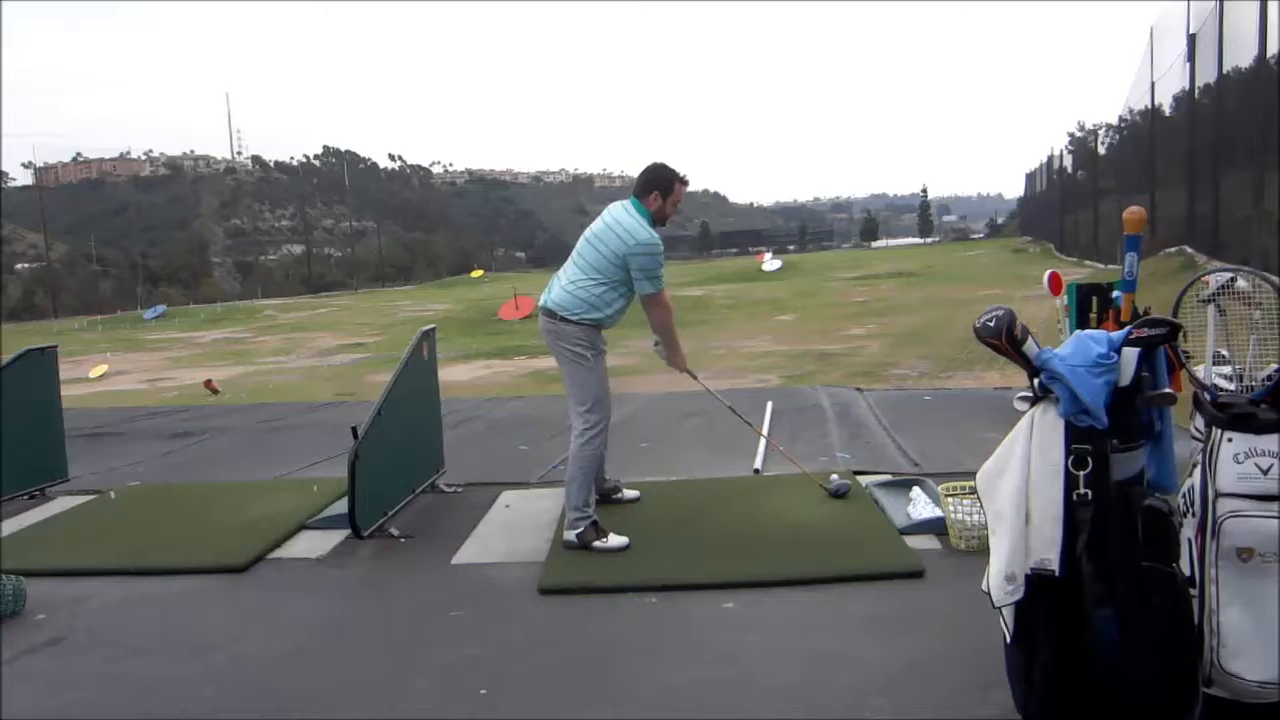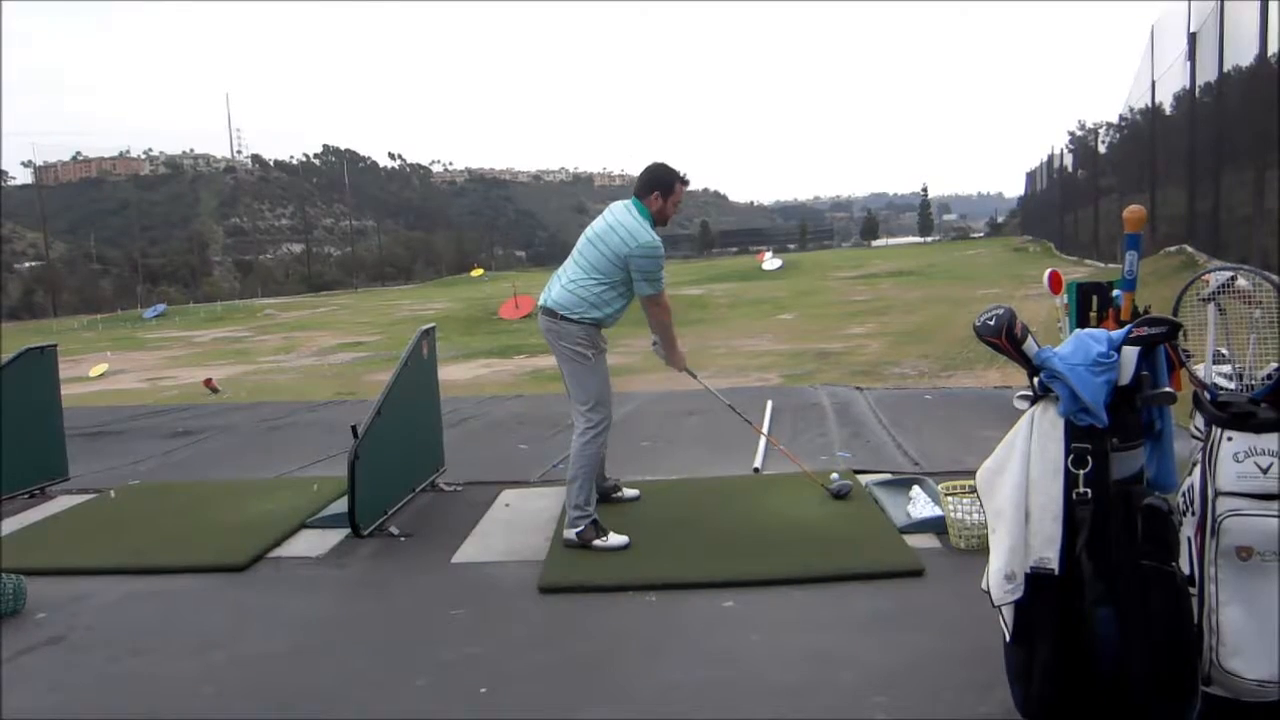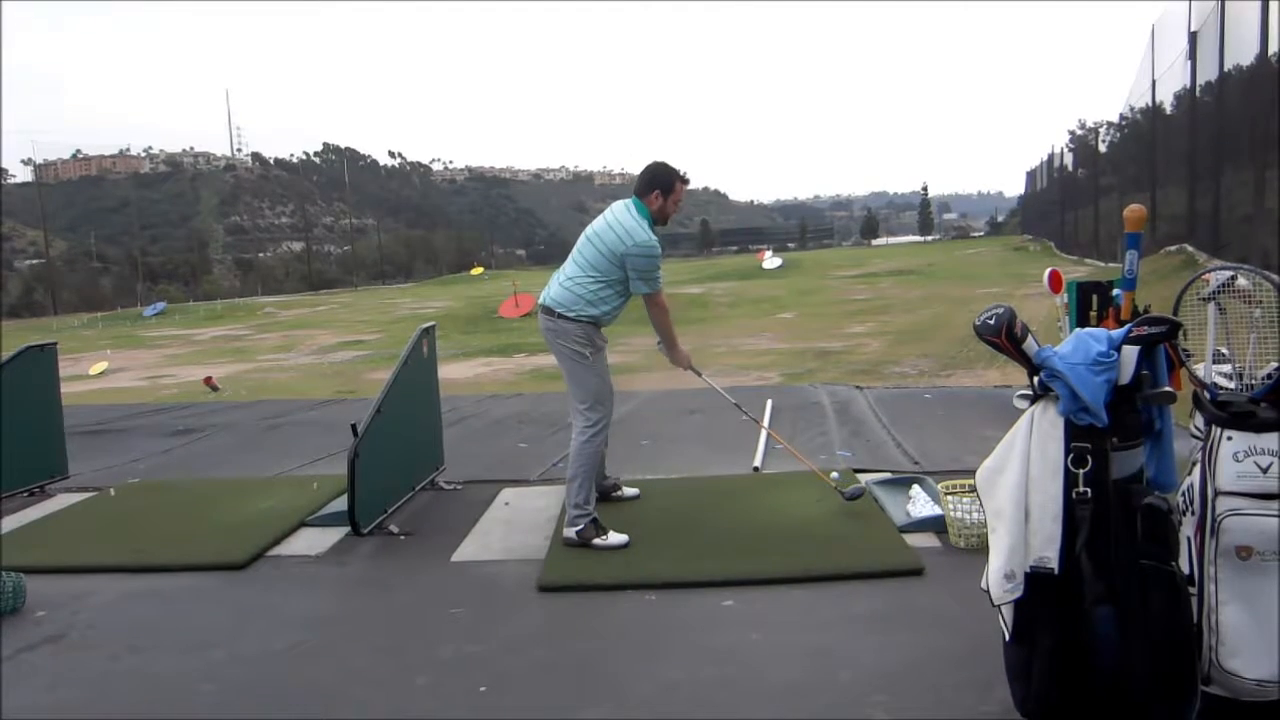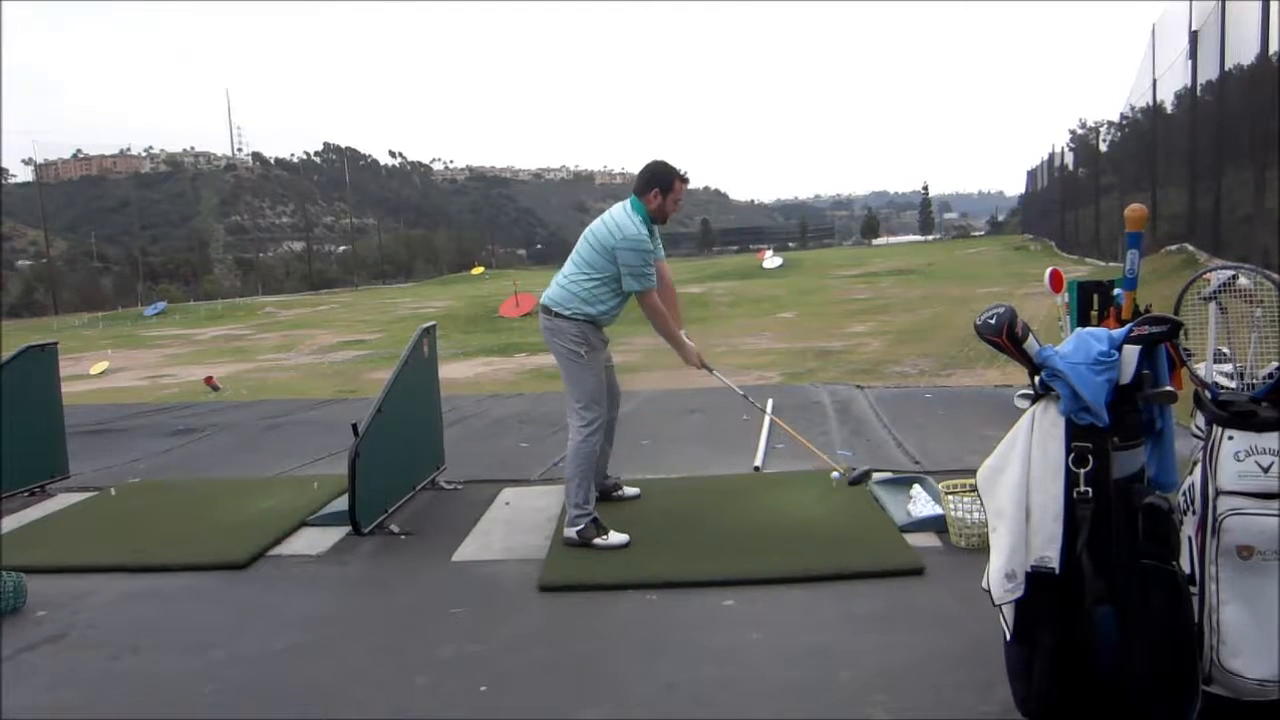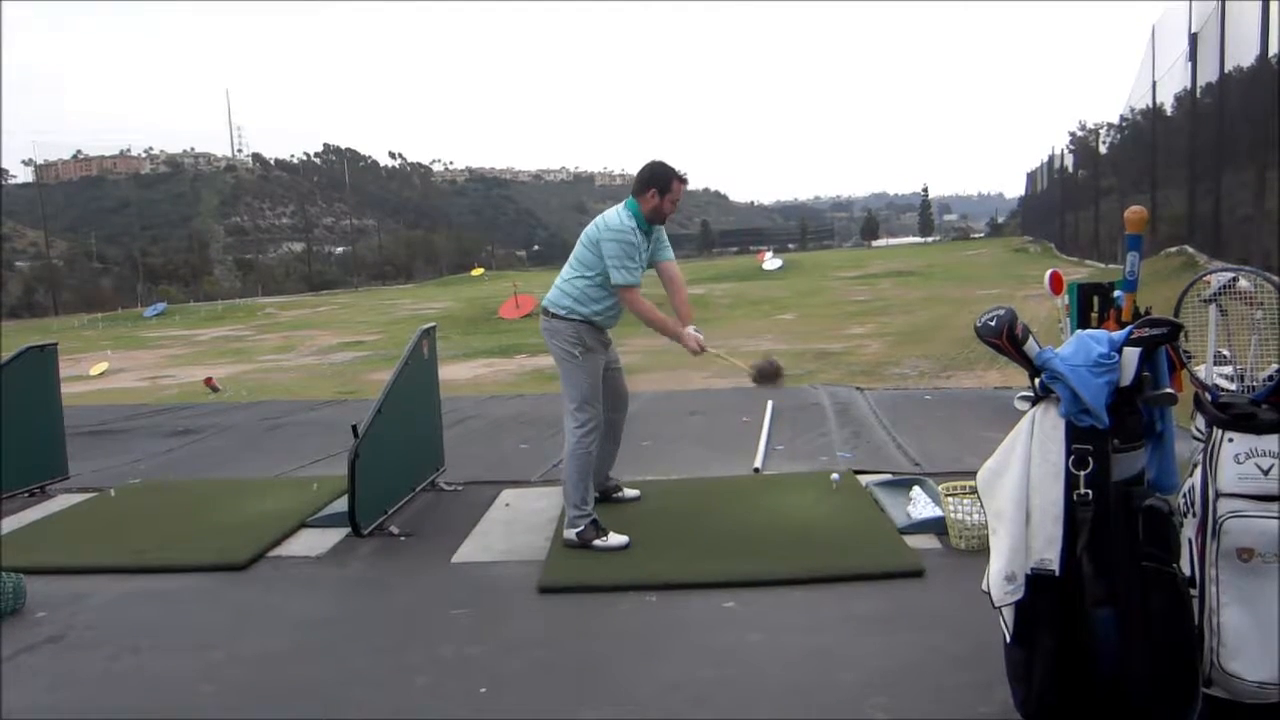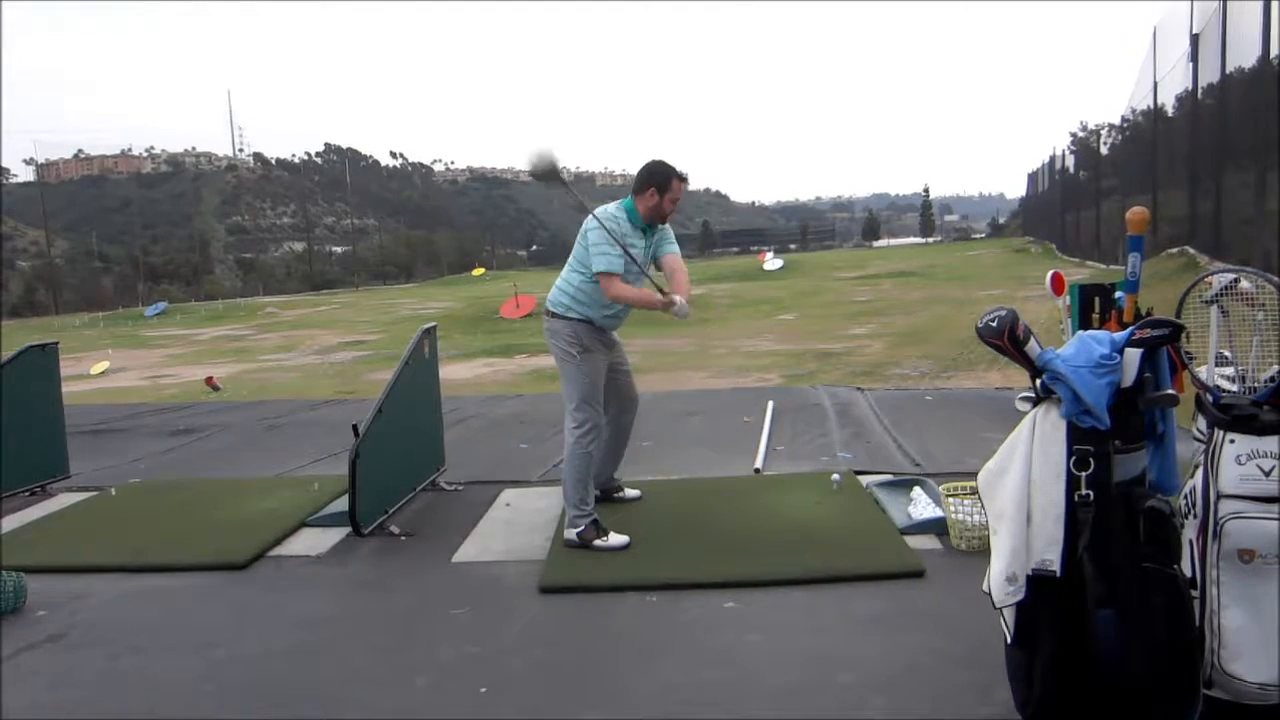
dt=0.4s
person 1, frame 1
left shoulder: (620, 211)
right shoulder: (644, 239)
left elbow: (650, 297)
right elbow: (657, 304)
left wrist: (661, 337)
right wrist: (674, 351)
left hip: (563, 316)
right hip: (574, 326)
left knee: (598, 407)
right knee: (590, 420)
left ankle: (598, 485)
right ankle: (579, 524)
person 1, frame 2
left shoulder: (620, 210)
right shoulder: (645, 242)
right elbow: (657, 304)
left wrist: (658, 337)
right wrist: (672, 351)
left hip: (559, 313)
right hip: (574, 325)
left knee: (594, 408)
right knee: (593, 419)
left ankle: (597, 484)
right ankle: (579, 523)
person 1, frame 3
left shoulder: (624, 211)
right shoulder: (641, 241)
left elbow: (653, 296)
right elbow: (655, 304)
left wrist: (667, 339)
right wrist: (674, 349)
left hip: (566, 315)
right hip: (572, 323)
left knee: (601, 403)
right knee: (592, 417)
left ankle: (597, 482)
right ankle: (579, 522)
person 1, frame 4
left shoulder: (635, 218)
right shoulder: (631, 235)
left elbow: (663, 280)
right elbow: (649, 304)
left wrist: (681, 333)
right wrist: (681, 347)
left hip: (580, 320)
right hip: (570, 323)
left knee: (608, 402)
right knee: (589, 418)
left ankle: (598, 482)
right ankle: (579, 522)
person 1, frame 5
left shoulder: (651, 228)
right shoulder: (618, 229)
left elbow: (672, 279)
right elbow: (632, 300)
left wrist: (689, 327)
right wrist: (680, 337)
left hip: (591, 326)
right hip: (569, 325)
left knee: (614, 404)
right knee: (585, 420)
left ankle: (599, 483)
right ankle: (579, 524)
person 1, frame 6
left shoulder: (659, 230)
right shoulder: (606, 221)
left elbow: (675, 268)
right elbow: (612, 289)
left wrist: (679, 299)
right wrist: (660, 302)
left hip: (600, 329)
right hip: (573, 326)
left knee: (623, 404)
right knee: (586, 420)
left ankle: (601, 483)
right ankle: (579, 523)
